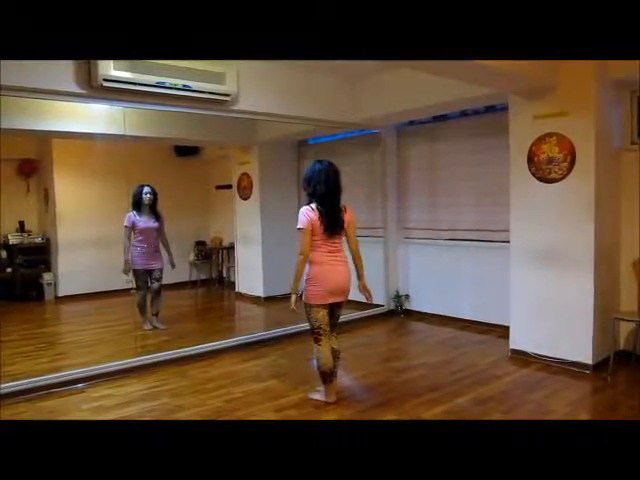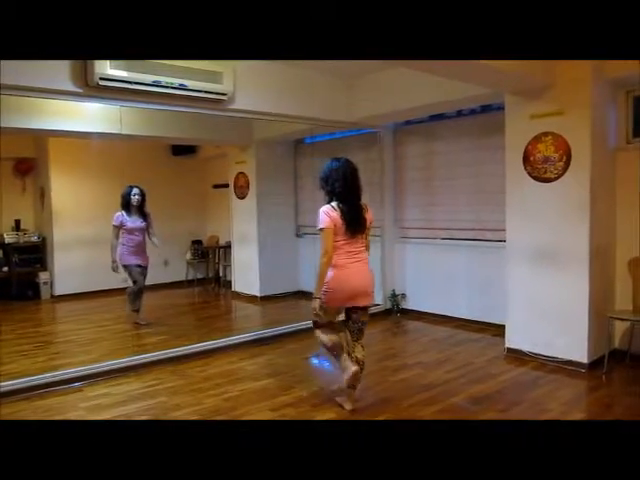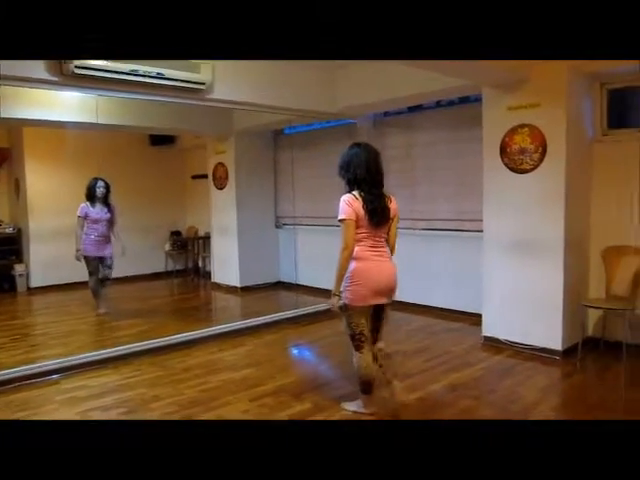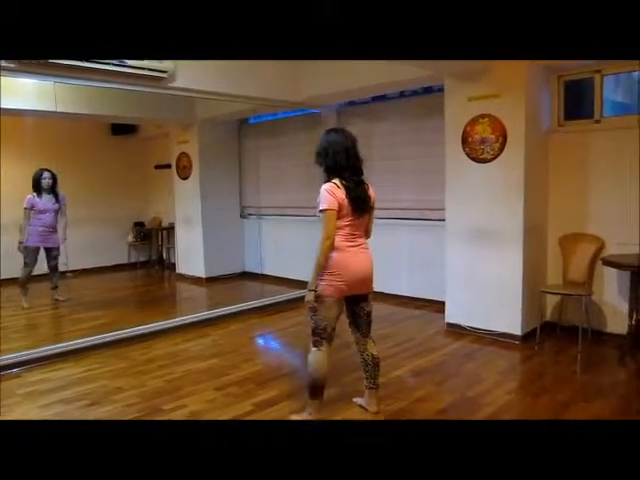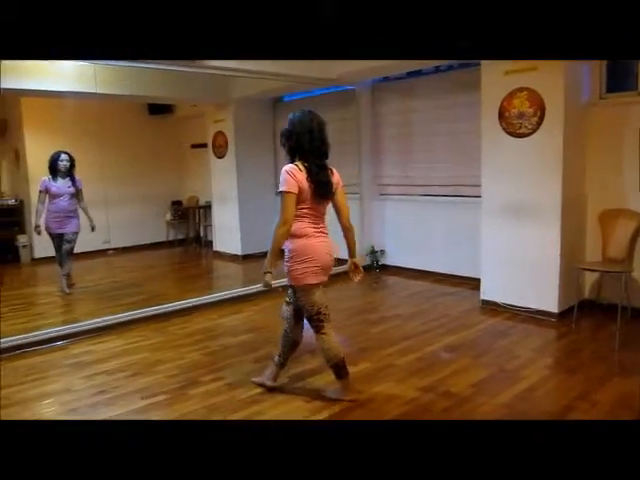
dt=1s
person 1, frame 1
left shoulder: (307, 212)
right shoulder: (345, 212)
left elbow: (303, 254)
right elbow: (355, 249)
left wrist: (294, 289)
right wrist: (362, 280)
left hip: (319, 280)
right hip: (342, 277)
left knee: (321, 338)
right knee: (330, 334)
left ankle: (329, 392)
right ankle: (331, 385)
person 1, frame 2
left shoulder: (328, 211)
right shoulder: (365, 211)
left elbow: (326, 255)
left wrist: (317, 294)
left hip: (340, 281)
right hip: (364, 280)
left knee: (321, 326)
right knee: (356, 340)
left ankle: (346, 364)
right ankle: (348, 396)
person 1, frame 3
left shoulder: (349, 201)
right shoulder: (389, 201)
left elbow: (347, 248)
right elbow: (391, 244)
left wrist: (336, 290)
left hip: (362, 276)
right hip: (387, 274)
left knee: (360, 342)
right knee: (373, 337)
left ankle: (366, 402)
person 1, frame 4
left shoulder: (330, 189)
right shoulder: (365, 188)
left elbow: (328, 240)
left wrist: (313, 284)
left hip: (337, 269)
right hip: (363, 265)
left knee: (320, 341)
right knee: (364, 335)
left ankle: (313, 411)
right ankle: (371, 398)
person 1, frame 5
left shoulder: (291, 172)
right shoulder: (331, 173)
left elbow: (285, 224)
right elbow: (345, 221)
left wrist: (269, 265)
right wrist: (353, 257)
left hip: (303, 254)
right hip: (322, 250)
left knee: (320, 324)
right knee: (292, 315)
left ankle: (345, 387)
right ankle: (272, 374)
person 2, frame 1
left shoulder: (158, 216)
right shoulder: (131, 216)
left elbow: (162, 237)
right elbow: (127, 240)
left wrist: (170, 256)
right wrist: (126, 260)
left hip: (155, 257)
right hip: (139, 258)
left knee: (156, 288)
right knee: (142, 290)
left ankle: (155, 319)
right ankle: (145, 320)
person 2, frame 2
left shoulder: (145, 216)
right shoulder: (120, 216)
left elbow: (152, 236)
right elbow: (115, 239)
right wrist: (114, 259)
left hip: (142, 255)
right hip: (127, 255)
left knee: (140, 286)
right knee: (139, 283)
left ankle: (136, 315)
right ankle: (130, 302)
person 2, frame 3
left shoulder: (110, 207)
right shoulder: (85, 207)
left elbow: (113, 227)
right elbow: (79, 229)
left wrist: (121, 244)
right wrist: (78, 249)
left hip: (106, 244)
right hip: (90, 245)
left knee: (107, 274)
right knee: (94, 275)
left ankle: (99, 295)
right ankle: (99, 304)
person 2, frame 4
left shoulder: (59, 198)
right shoulder: (31, 198)
left elbow: (63, 217)
right elbow: (25, 220)
left wrist: (63, 232)
right wrist: (21, 240)
left hip: (52, 236)
right hip: (34, 235)
left knee: (53, 265)
right knee: (28, 266)
left ankle: (55, 293)
right ankle: (24, 297)
person 2, frame 5
left shoulder: (75, 181)
right shoulder: (46, 181)
left elbow: (81, 202)
right elbow: (41, 204)
left wrist: (90, 219)
right wrist: (37, 223)
left hip: (71, 220)
right hip: (54, 221)
left knee: (67, 250)
right knee: (59, 252)
left ankle: (64, 282)
right ankle: (67, 276)
